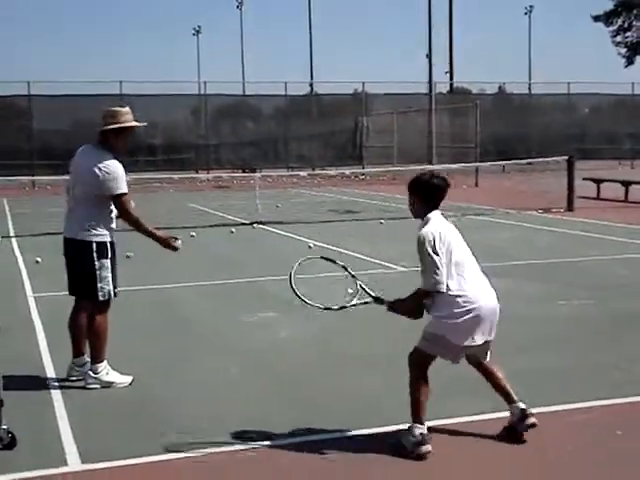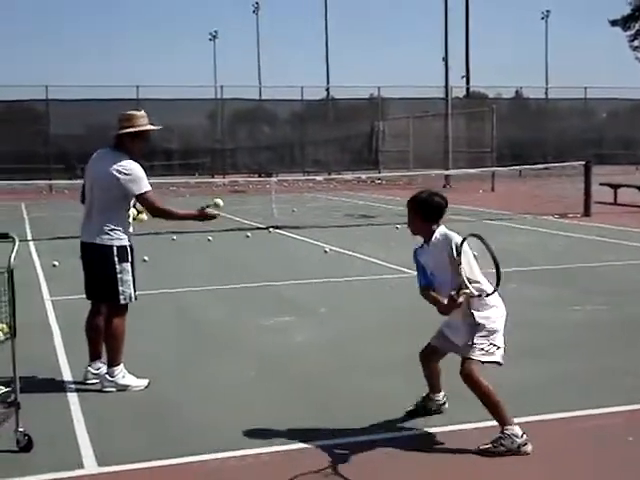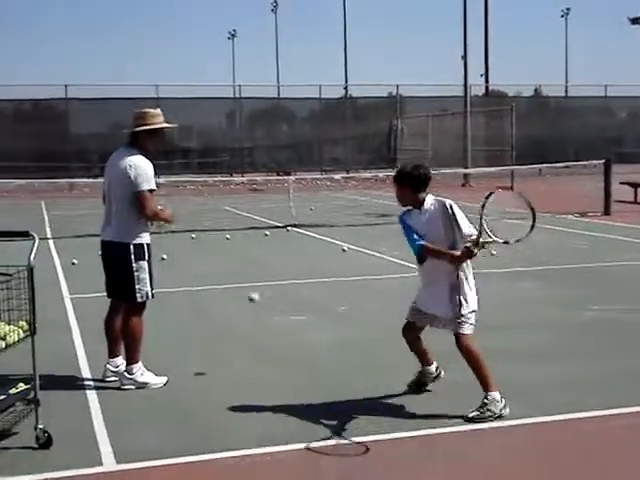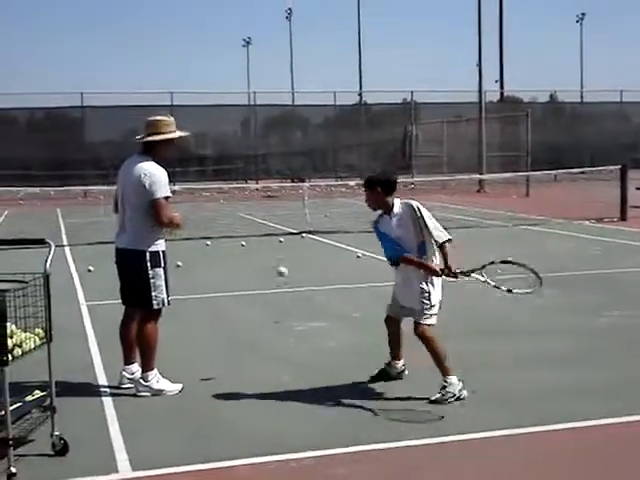
dt=0.4s
person 1, frame 1
left shoulder: (83, 153)
right shoulder: (110, 167)
right elbow: (127, 214)
right wrist: (158, 238)
left hip: (72, 237)
right hip: (94, 241)
left knee: (82, 303)
right knee: (99, 305)
left ankle: (79, 363)
right ankle: (98, 370)
person 1, frame 2
left shoulder: (97, 157)
right shoulder: (128, 168)
left elbow: (85, 198)
right elbow: (156, 209)
right wrist: (195, 215)
left hip: (90, 241)
right hip: (111, 245)
left knee: (98, 306)
right knee: (116, 309)
left ankle: (96, 366)
right ankle: (114, 373)
person 1, frame 3
left shoulder: (116, 157)
right shoulder: (140, 164)
right elbow: (147, 210)
right wrist: (164, 215)
left hip: (111, 240)
right hip: (131, 244)
left knee: (118, 305)
right knee: (135, 307)
left ankle: (114, 364)
right ankle: (132, 371)
person 1, frame 4
left shoulder: (128, 165)
right shoulder: (154, 172)
right elbow: (163, 217)
right wrist: (176, 220)
left hip: (125, 247)
right hip: (145, 252)
left knee: (132, 311)
right knee: (149, 315)
left ankle: (130, 370)
right ankle: (148, 378)
person 2, frame 1
left shoulder: (427, 235)
right shoulder: (443, 228)
left elbow: (438, 284)
left wrist: (405, 304)
right wrist: (415, 302)
left hip: (463, 309)
right hip: (485, 304)
left knee: (418, 360)
right knee: (480, 361)
left ankle: (418, 433)
right ankle: (520, 411)
person 2, frame 2
left shoulder: (452, 242)
right shoulder: (421, 252)
left elbow: (477, 285)
right elbow: (425, 288)
left wrist: (457, 303)
right wrist: (439, 302)
left hip: (484, 314)
right hip: (456, 316)
left knee: (469, 372)
right knee: (428, 357)
left ankle: (514, 434)
right ankle: (435, 398)
person 2, frame 3
left shoulder: (444, 206)
right shoulder: (406, 219)
left elbow: (469, 236)
right elbow: (421, 247)
left wrist: (465, 254)
right wrist: (450, 255)
left hip: (457, 285)
right hip: (430, 287)
left knee: (464, 343)
right knee: (410, 331)
left ankle: (493, 400)
right ankle: (429, 369)
person 2, frame 4
left shoulder: (412, 208)
right shoulder: (379, 224)
left elbow: (439, 236)
right elbow: (396, 255)
left wrist: (447, 263)
right wrist: (426, 266)
left hip: (424, 280)
right hip: (406, 280)
left knee: (423, 329)
right knee: (391, 319)
left ankle: (453, 384)
right ankle: (396, 364)
